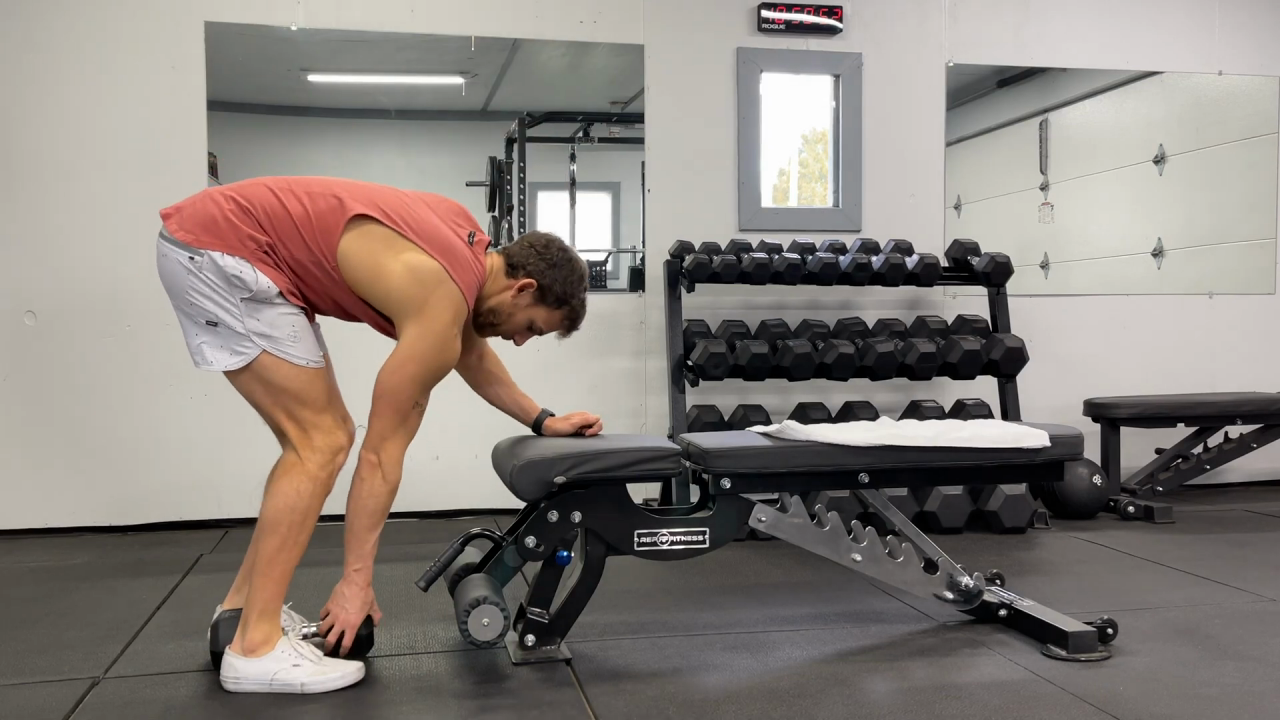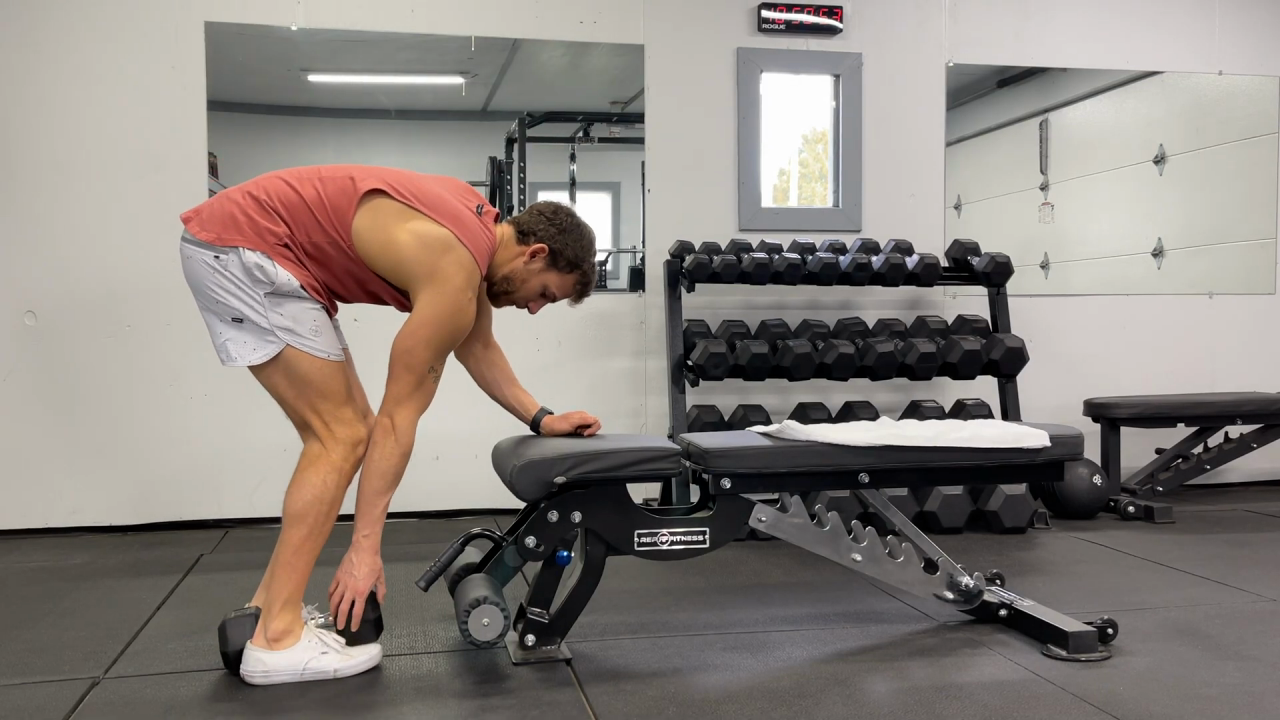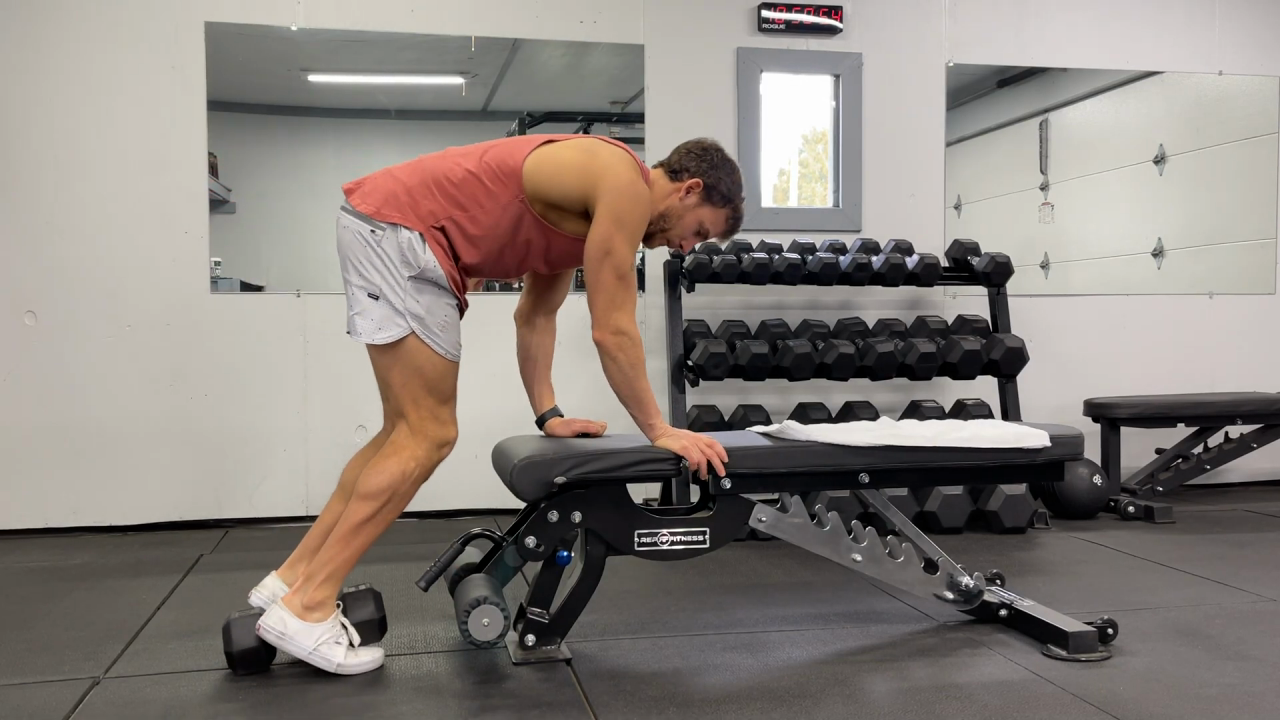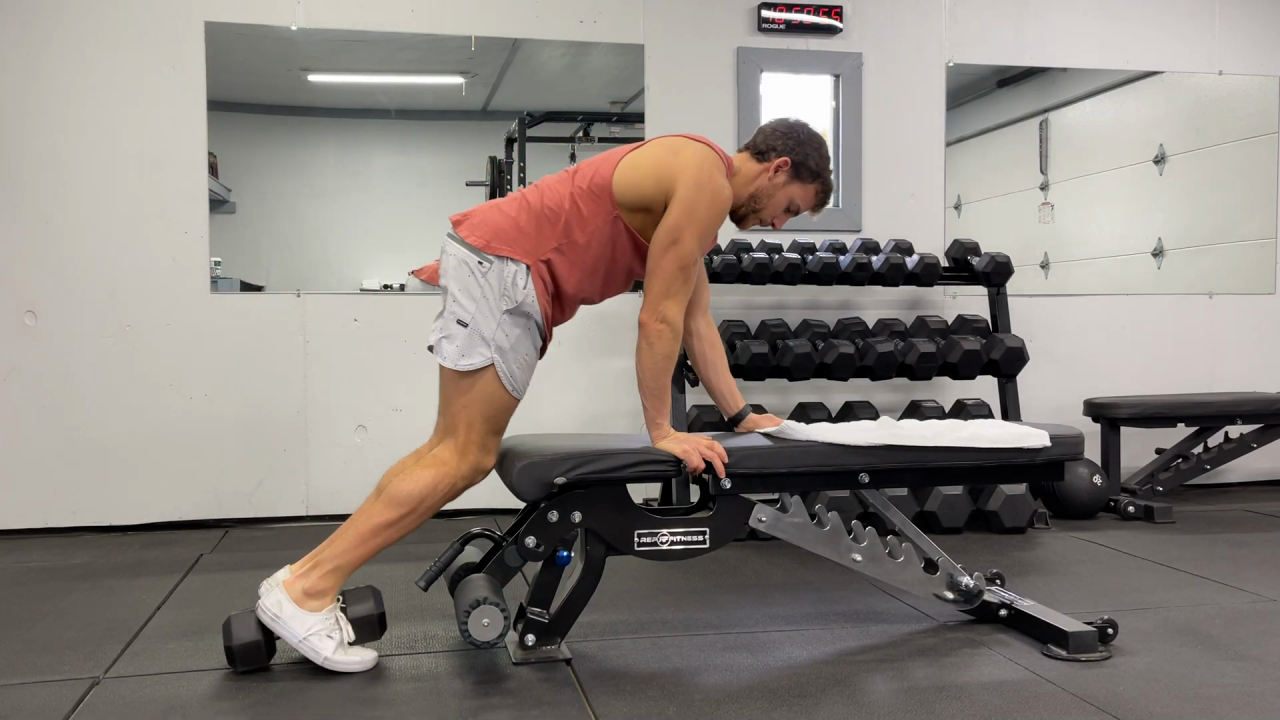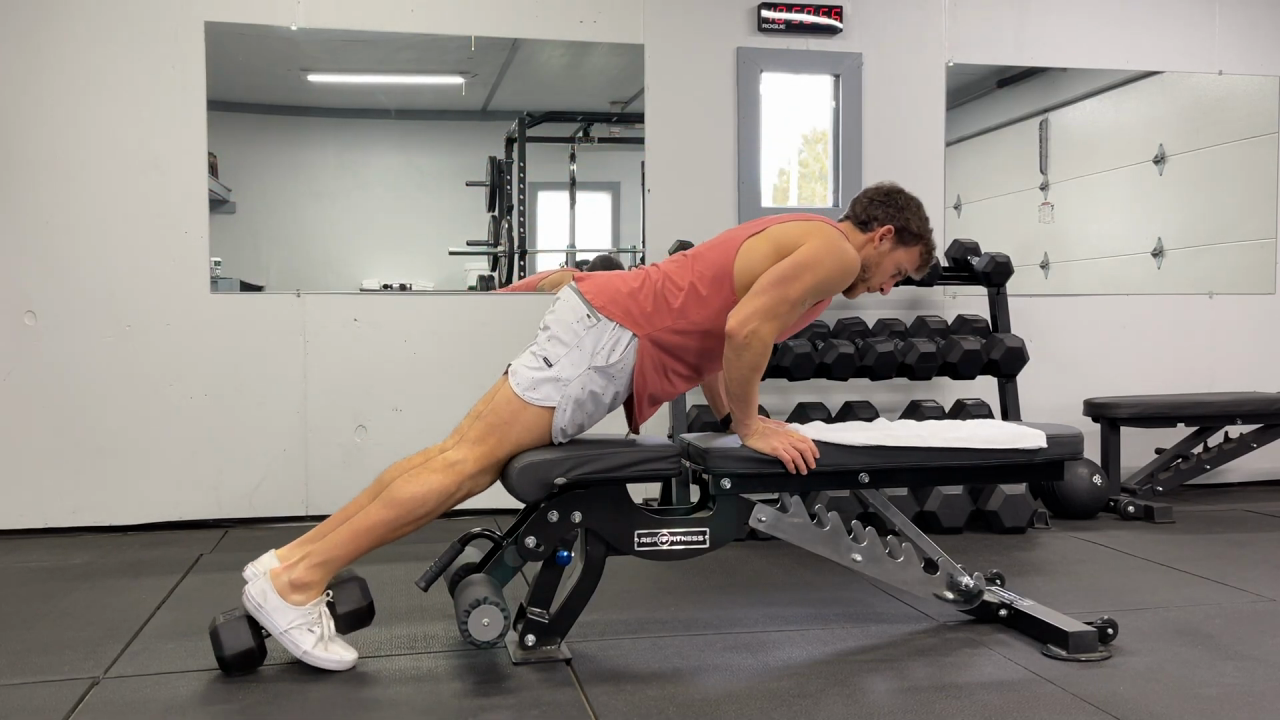
dt=1s
person 1, frame 1
left shoulder: (467, 246)
right shoulder: (439, 310)
left elbow: (473, 357)
right elbow: (382, 456)
left wrist: (542, 420)
right wrist: (356, 583)
left hip: (227, 246)
right hip: (218, 249)
left knee: (316, 435)
right knee: (321, 445)
left ankle: (246, 602)
right ankle: (256, 646)
person 1, frame 2
left shoulder: (476, 226)
right shoulder: (454, 276)
left elbow: (477, 347)
right elbow: (399, 417)
left wrist: (540, 418)
right wrist: (364, 550)
left hip: (247, 247)
right hip: (240, 246)
left knee: (349, 429)
right knee: (340, 438)
left ankle: (270, 607)
right ankle: (275, 639)
person 1, frame 3
left shoulder: (592, 205)
right shoulder: (626, 184)
left elbow: (535, 316)
right elbow: (613, 330)
left wrist: (548, 414)
right wrist: (658, 431)
left hip: (391, 229)
right hip: (398, 227)
left knee: (407, 432)
right knee: (427, 435)
left ankle: (293, 579)
right ankle: (305, 609)
person 1, frame 4
left shoulder: (701, 192)
right shoulder: (706, 181)
left elbow: (696, 320)
right elbow: (660, 316)
left wrist: (739, 415)
right wrist: (661, 431)
left hip: (504, 266)
right hip: (503, 264)
left knee: (455, 451)
right knee: (463, 456)
left ankle: (309, 578)
right ankle: (304, 591)
person 1, frame 5
left shoulder: (800, 239)
right shoulder: (834, 253)
right elbow: (745, 329)
left wrist: (731, 418)
right wrist: (749, 425)
left hip: (610, 325)
right hip: (610, 333)
left knee: (466, 459)
right knee: (468, 461)
left ankle: (294, 561)
right ankle: (292, 581)
